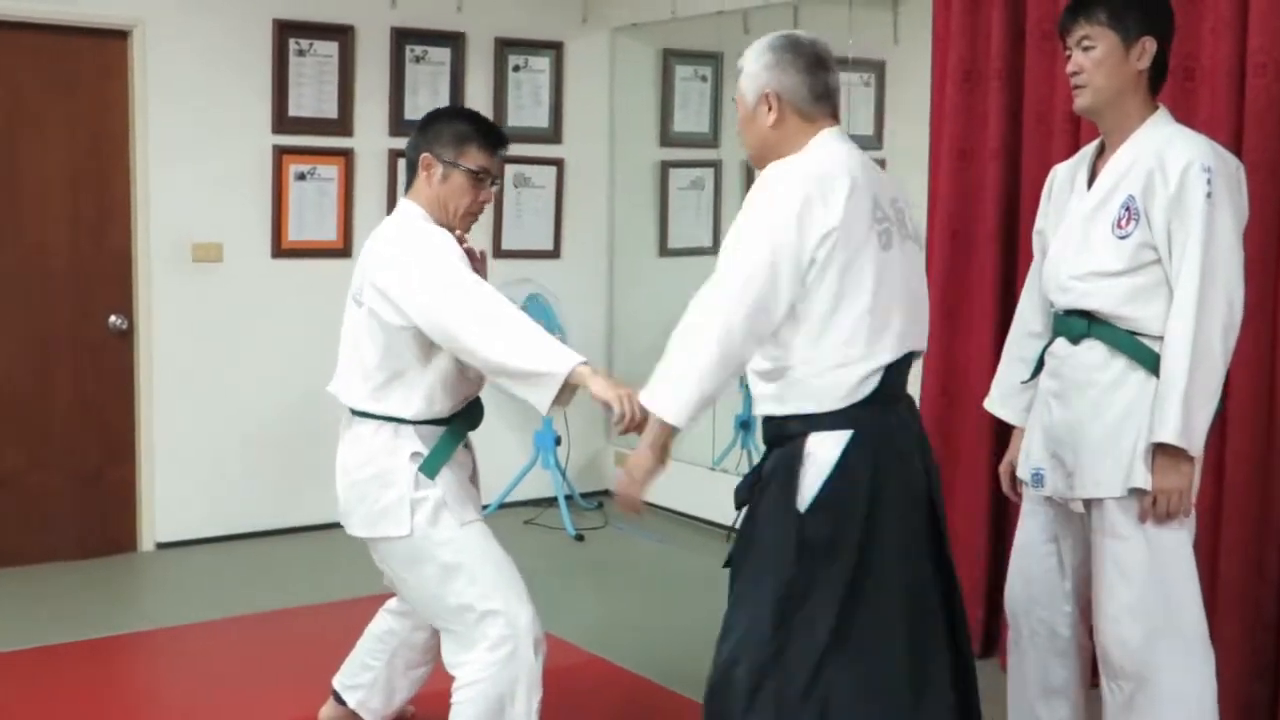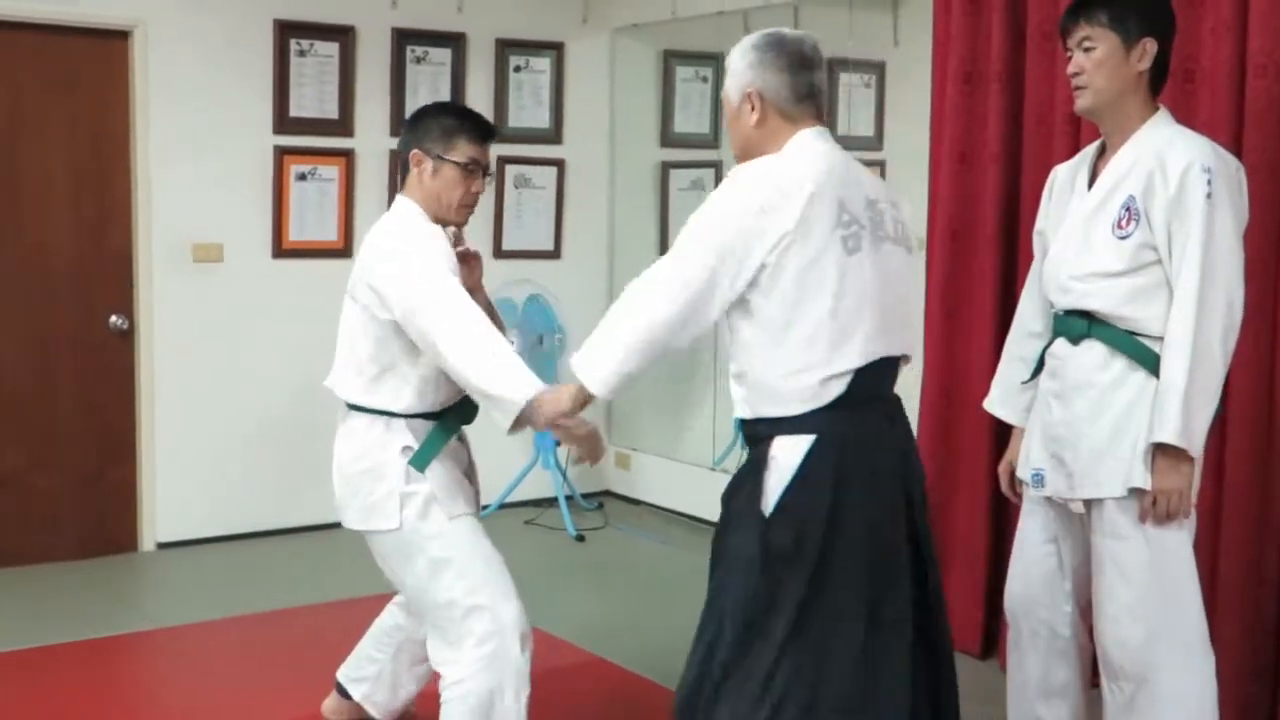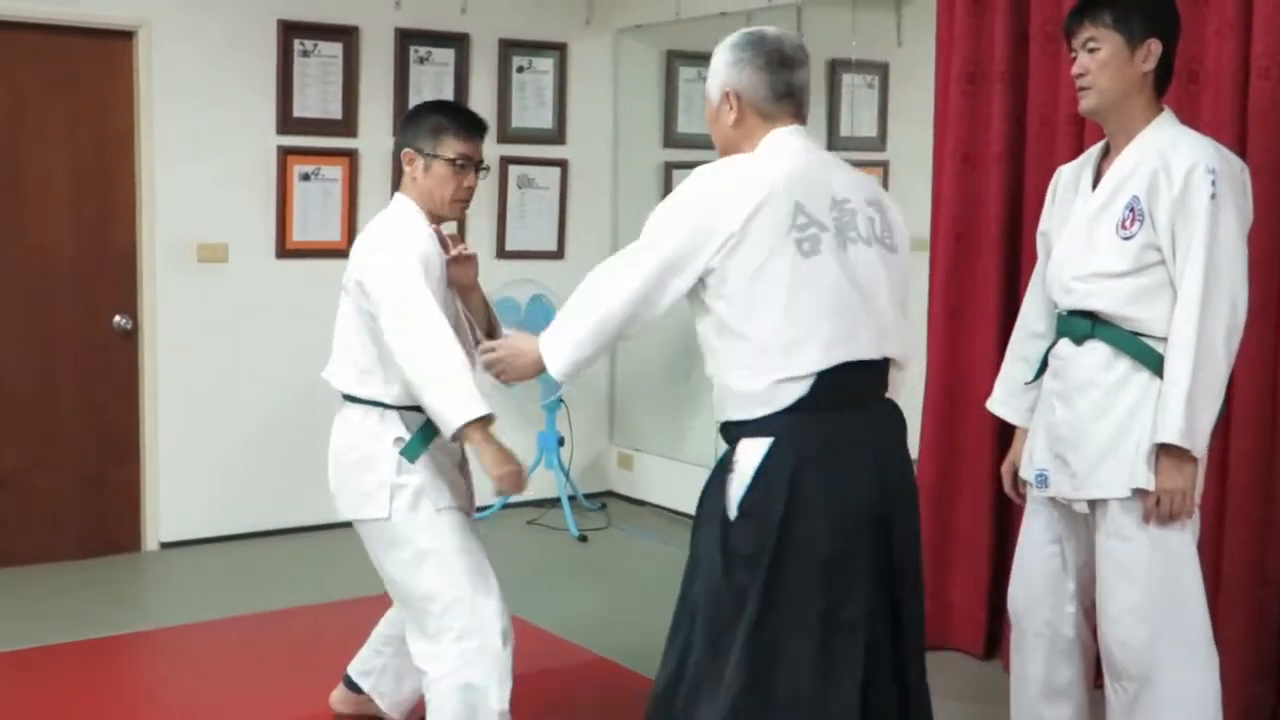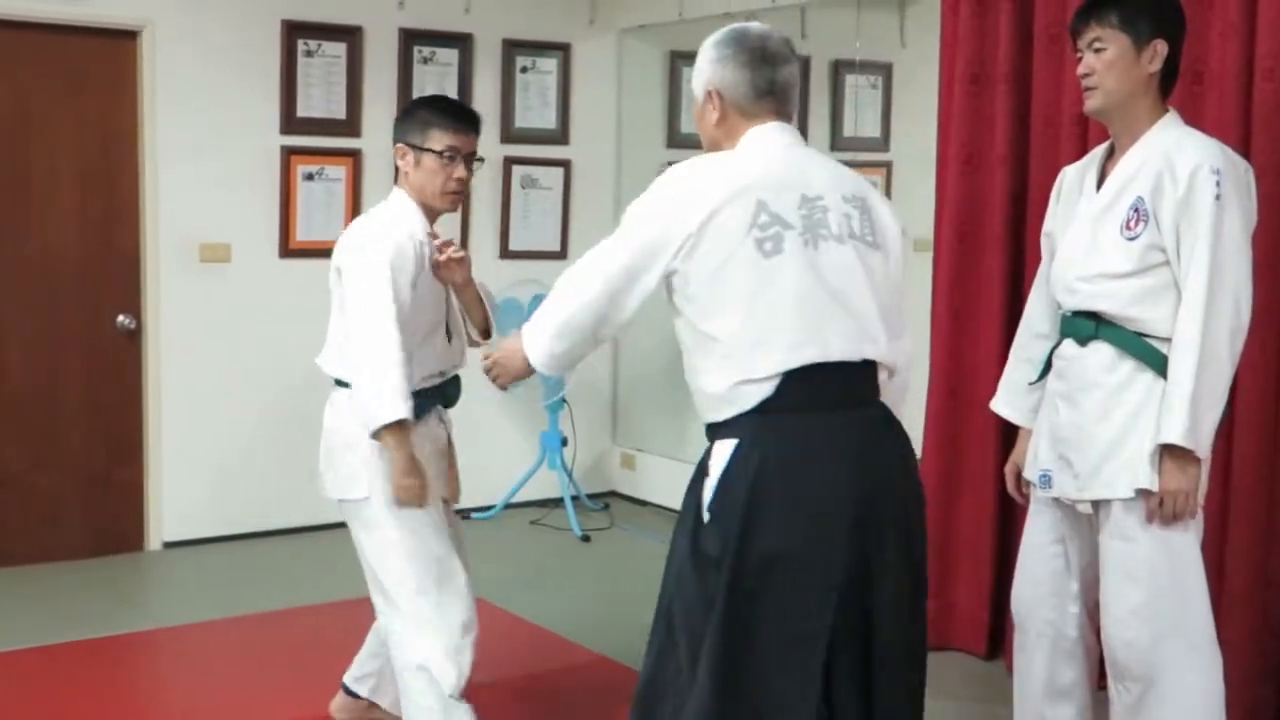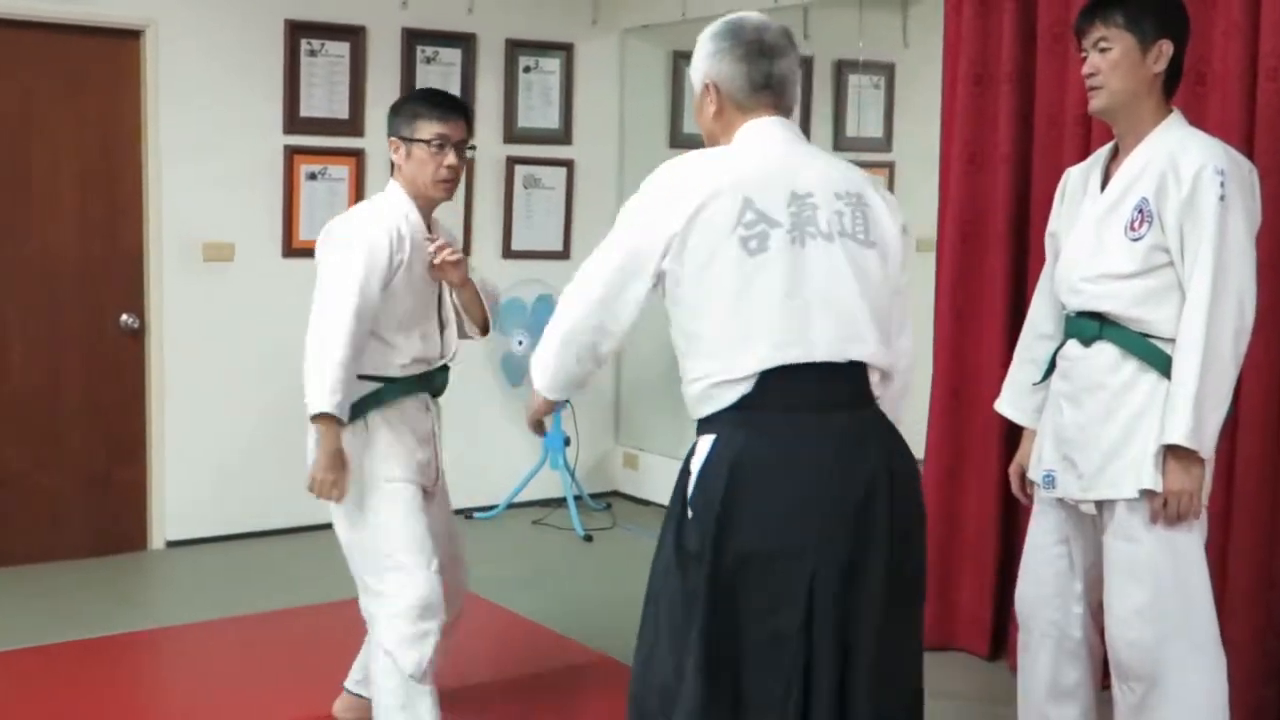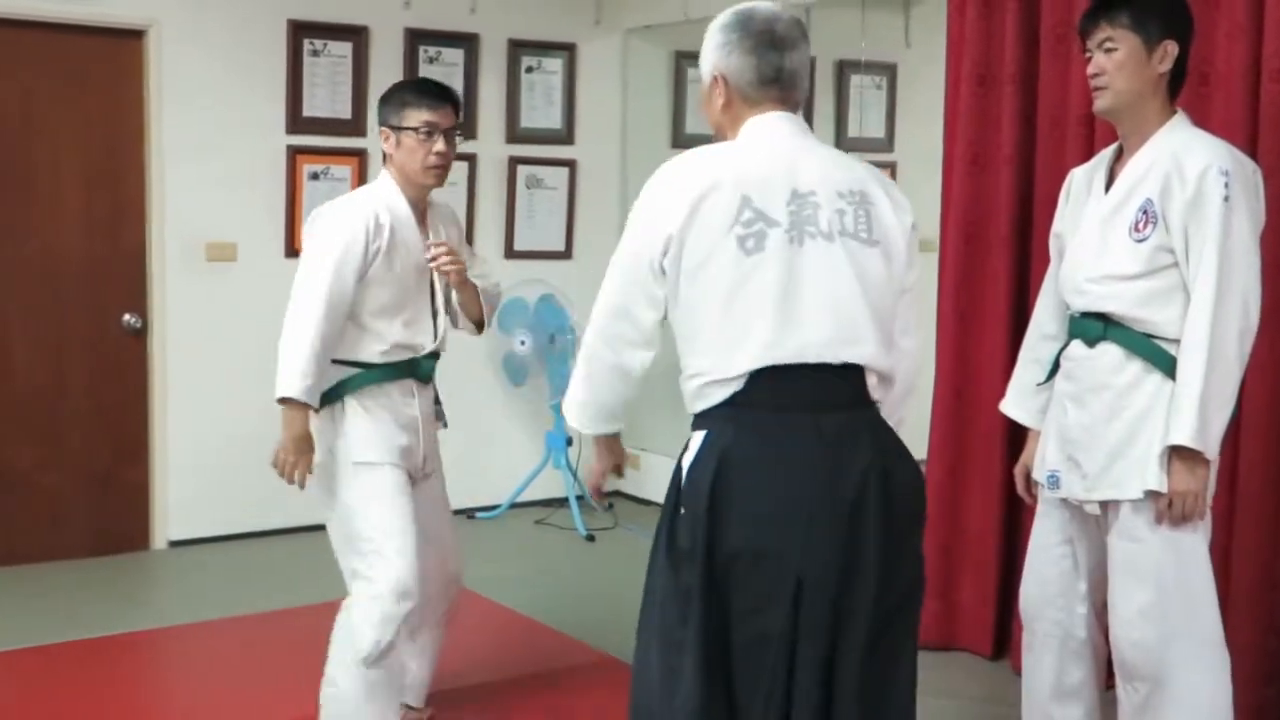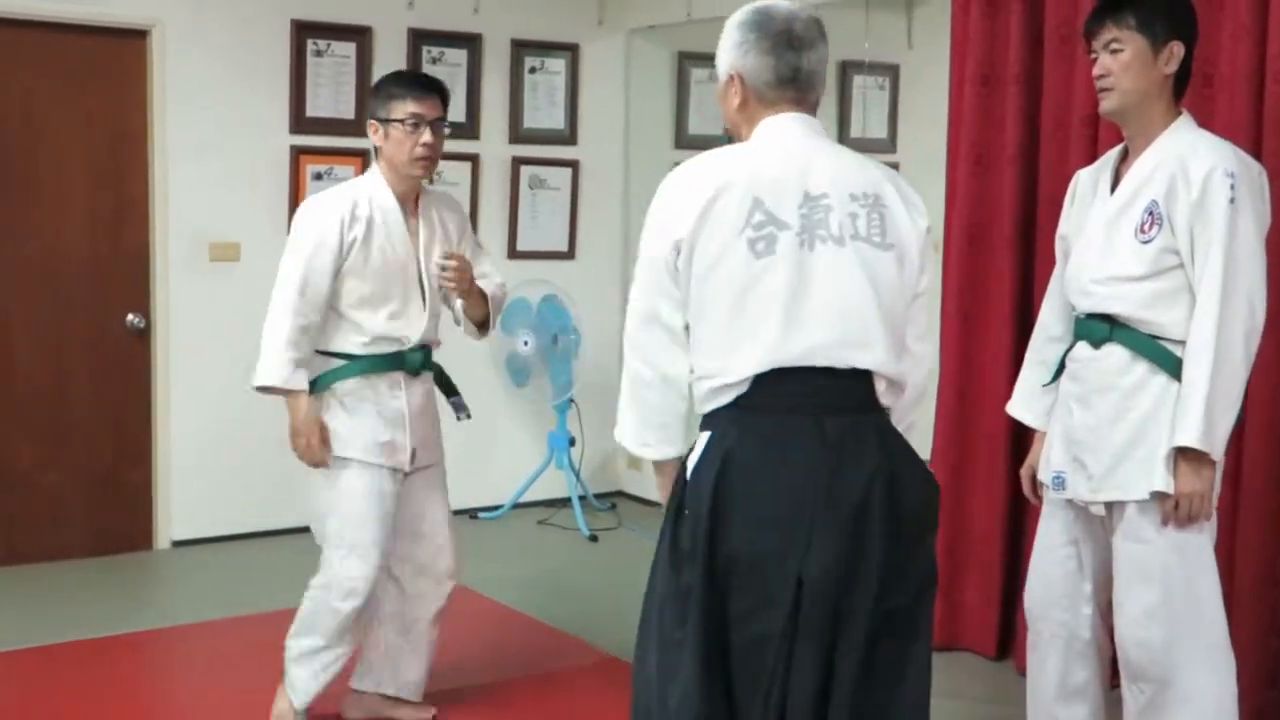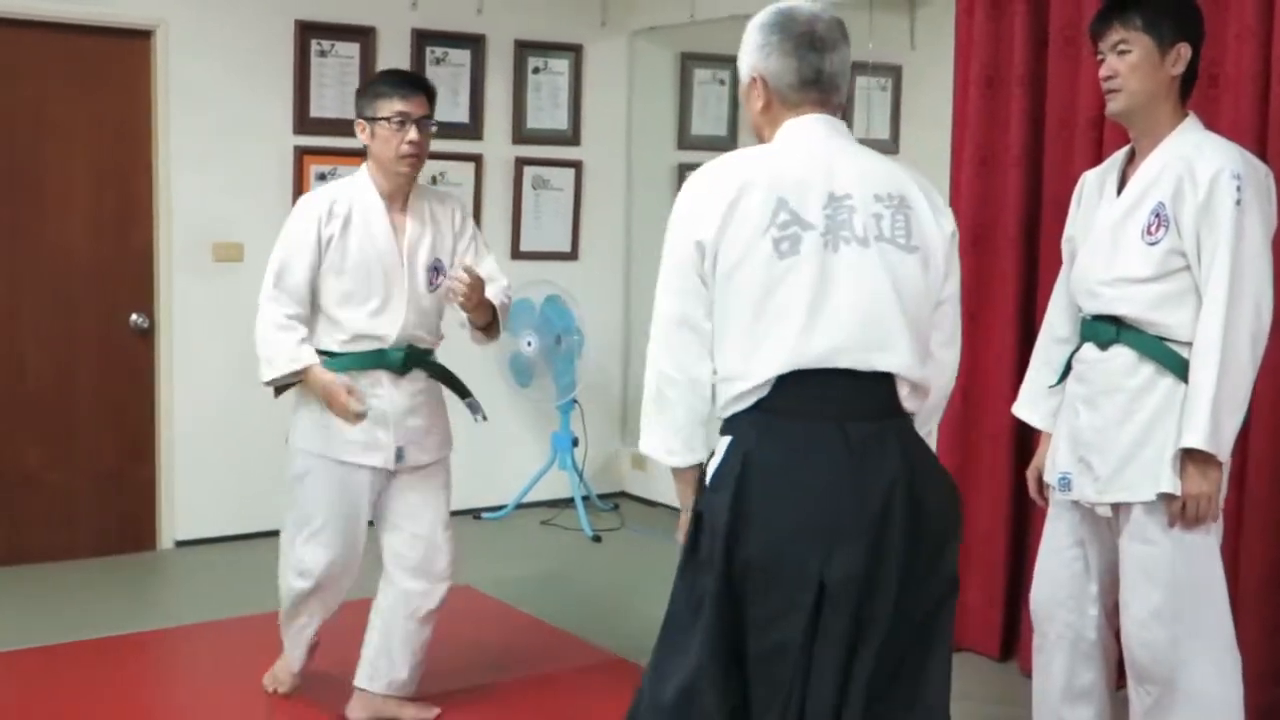
dt=0.1s
person 1, frame 1
left shoulder: (1190, 164)
right shoulder: (1066, 176)
left elbow: (1207, 308)
left wrist: (1176, 444)
right wrist: (1020, 423)
left hip: (1135, 414)
right hip: (1062, 409)
left knee: (1142, 626)
right knee: (1036, 607)
person 1, frame 2
left shoulder: (1191, 165)
right shoulder: (1067, 177)
left elbow: (1206, 309)
left wrist: (1176, 444)
right wrist: (1019, 423)
left hip: (1135, 415)
right hip: (1061, 411)
left knee: (1144, 626)
right knee: (1038, 610)
person 1, frame 3
left shoulder: (1195, 166)
right shoulder: (1071, 177)
left elbow: (1210, 309)
left wrist: (1179, 444)
right wrist: (1022, 424)
left hip: (1138, 417)
right hip: (1065, 413)
left knee: (1146, 627)
right knee: (1042, 610)
person 1, frame 4
left shoulder: (1200, 166)
right shoulder: (1076, 178)
left elbow: (1215, 309)
left wrist: (1183, 444)
right wrist: (1026, 423)
left hip: (1144, 417)
right hip: (1069, 413)
left knee: (1150, 628)
right knee: (1044, 610)
person 1, frame 5
left shoulder: (1204, 167)
right shoulder: (1080, 179)
left elbow: (1218, 310)
left wrist: (1186, 445)
right wrist: (1031, 424)
left hip: (1147, 419)
right hip: (1073, 415)
left knee: (1153, 629)
right knee: (1047, 611)
person 1, frame 6
left shoulder: (1208, 168)
right shoulder: (1084, 180)
left elbow: (1223, 311)
left wrist: (1191, 446)
right wrist: (1035, 425)
left hip: (1150, 419)
right hip: (1076, 415)
left knee: (1158, 629)
right knee: (1054, 611)
person 1, frame 7
left shoulder: (1213, 170)
right shoulder: (1089, 181)
left elbow: (1229, 313)
left wrist: (1197, 448)
right wrist: (1041, 426)
left hip: (1155, 421)
right hip: (1081, 417)
left knee: (1162, 630)
right knee: (1057, 611)
person 1, frame 8
left shoulder: (1219, 171)
right shoulder: (1095, 183)
left wrist: (1204, 450)
right wrist: (1046, 429)
left hip: (1164, 419)
right hip: (1087, 419)
left knee: (1168, 632)
right knee: (1062, 614)
person 2, frame 1
left shoulder: (796, 184)
right shoulder: (874, 186)
left elbow: (721, 320)
left wrist: (652, 442)
left hip: (829, 455)
right hip: (883, 441)
person 2, frame 2
left shoulder: (764, 188)
right shoulder: (871, 192)
left elbow: (668, 299)
left wrist: (579, 387)
left hip: (818, 462)
right hip: (878, 443)
person 2, frame 3
left shoulder: (726, 188)
right shoulder: (871, 196)
left elbow: (625, 287)
left wrist: (540, 352)
left hip: (785, 464)
right hip: (870, 445)
person 2, frame 4
left shoulder: (696, 188)
right shoulder: (863, 195)
left elbow: (597, 289)
right elbow: (893, 345)
left wrist: (527, 354)
left hip: (767, 464)
right hip: (871, 451)
person 2, frame 5
left shoulder: (687, 185)
right shoulder: (862, 192)
left elbow: (598, 301)
right elbow: (891, 346)
left wrist: (550, 388)
left hip: (753, 461)
right hip: (861, 452)
person 2, frame 6
left shoulder: (687, 183)
right shoulder: (876, 190)
left elbow: (619, 329)
right elbow: (902, 347)
left wrist: (602, 433)
left hip: (744, 461)
right hip: (864, 459)
person 2, frame 7
left shoulder: (699, 185)
right shoulder: (890, 192)
left elbow: (656, 342)
right elbow: (915, 350)
left wrist: (668, 465)
left hip: (748, 464)
right hip: (868, 463)
person 2, frame 8
left shoulder: (722, 185)
right shoulder: (916, 196)
left elbow: (681, 347)
right elbow: (938, 357)
left wrist: (689, 477)
left hip: (771, 466)
right hip: (888, 466)
person 3, frame 1
left shoulder: (412, 245)
right shoulder: (413, 249)
left elbow: (461, 329)
right elbow: (480, 325)
left wrist: (473, 282)
right wrist: (587, 376)
left hip: (405, 461)
right hip: (403, 470)
left knee: (429, 599)
right knee: (502, 629)
person 3, frame 2
left shoulder: (422, 242)
right shoulder: (408, 247)
left elbow: (466, 336)
right elbow: (458, 337)
left wrist: (472, 286)
right wrist: (548, 407)
left hip: (418, 454)
right hip: (398, 463)
left knee: (436, 597)
right knee: (489, 624)
person 3, frame 3
left shoulder: (424, 241)
right shoulder: (400, 243)
left elbow: (480, 336)
right elbow: (423, 341)
left wrist: (468, 287)
right wrist: (484, 439)
left hip: (416, 447)
right hip: (389, 452)
left knee: (432, 597)
right knee: (470, 621)
person 3, frame 4
left shoulder: (430, 240)
right shoulder: (384, 236)
left elbow: (477, 332)
right elbow: (372, 341)
left wrist: (463, 283)
right wrist: (400, 450)
left hip: (421, 430)
right hip: (376, 440)
left knee: (429, 590)
right knee: (437, 609)
person 3, frame 5
left shoulder: (435, 232)
right shoulder: (369, 228)
left elbow: (478, 327)
right elbow: (333, 330)
left wrist: (461, 282)
right wrist: (327, 439)
left hip: (412, 419)
right hip: (368, 425)
left knee: (440, 580)
right knee: (409, 594)
person 3, frame 6
left shoulder: (441, 219)
right shoulder: (351, 218)
left elbow: (473, 317)
right elbow: (310, 318)
left wrist: (464, 283)
right wrist: (295, 420)
left hip: (413, 410)
right hip: (359, 412)
left knee: (434, 569)
right knee: (387, 579)
person 3, frame 7
left shoulder: (448, 213)
right shoulder: (336, 210)
left elbow: (484, 313)
right elbow: (292, 308)
left wrist: (470, 286)
right wrist: (299, 404)
left hip: (415, 401)
right hip: (350, 403)
left knee: (428, 564)
right knee: (354, 567)
person 3, frame 8
left shoulder: (449, 213)
right shoulder: (324, 209)
left elbow: (493, 300)
right elbow: (277, 305)
left wrist: (480, 305)
right wrist: (316, 377)
left hip: (418, 401)
right hip: (338, 403)
left knee: (425, 558)
right knee: (322, 554)
right ankle: (296, 647)
